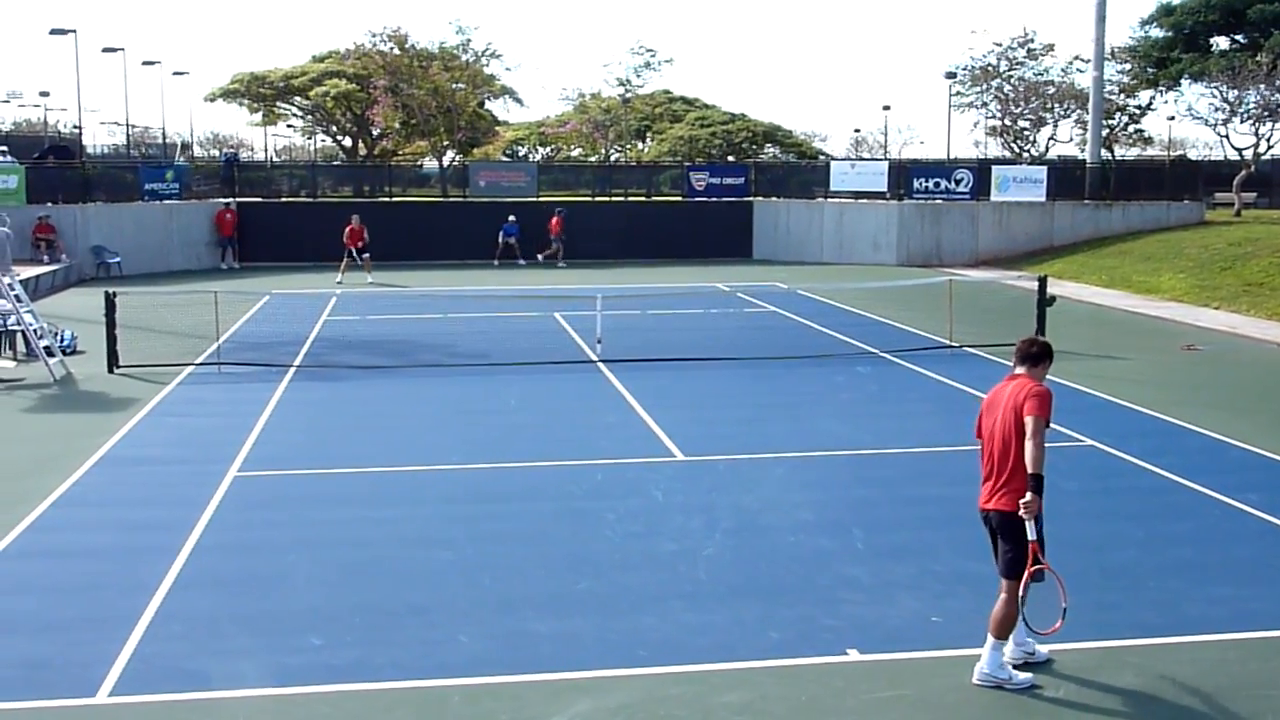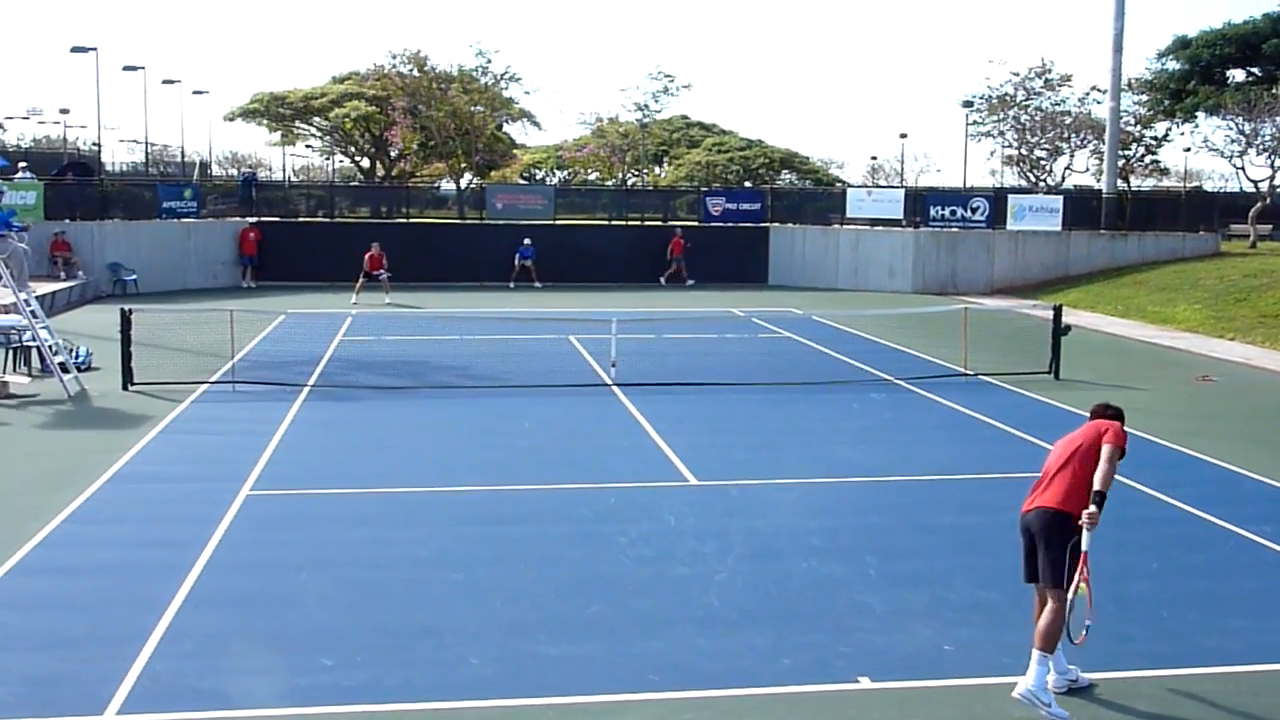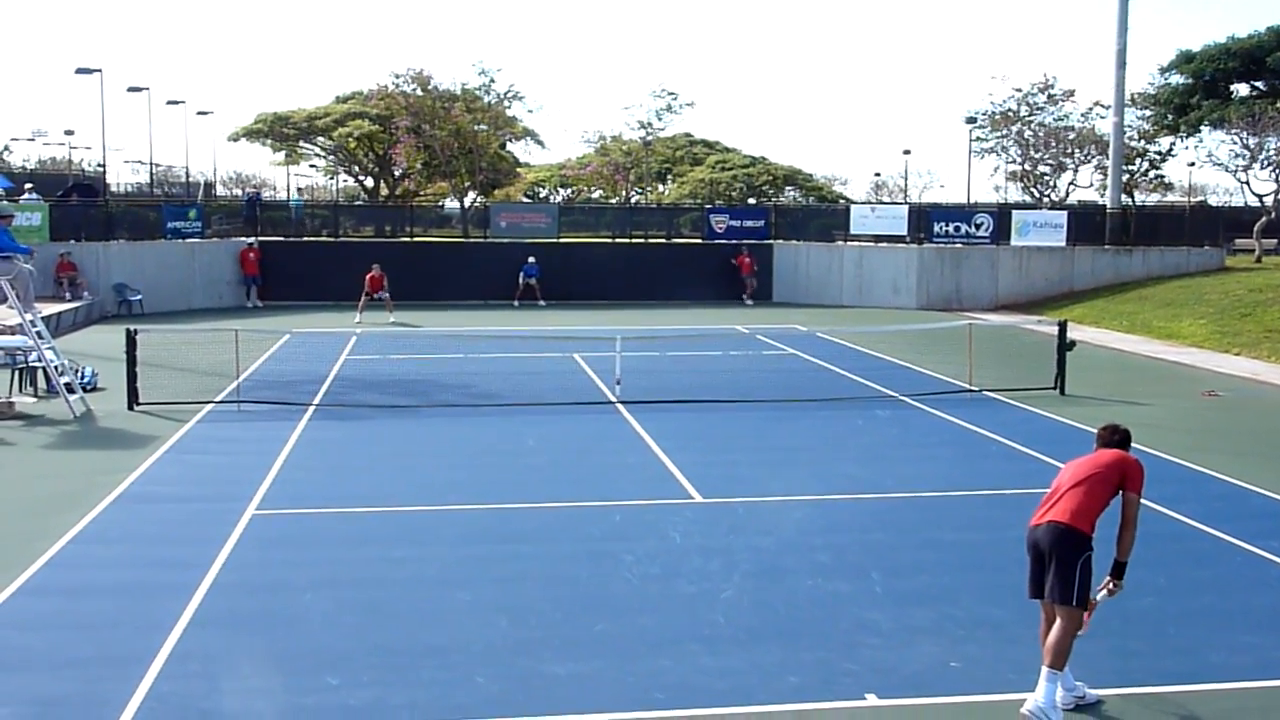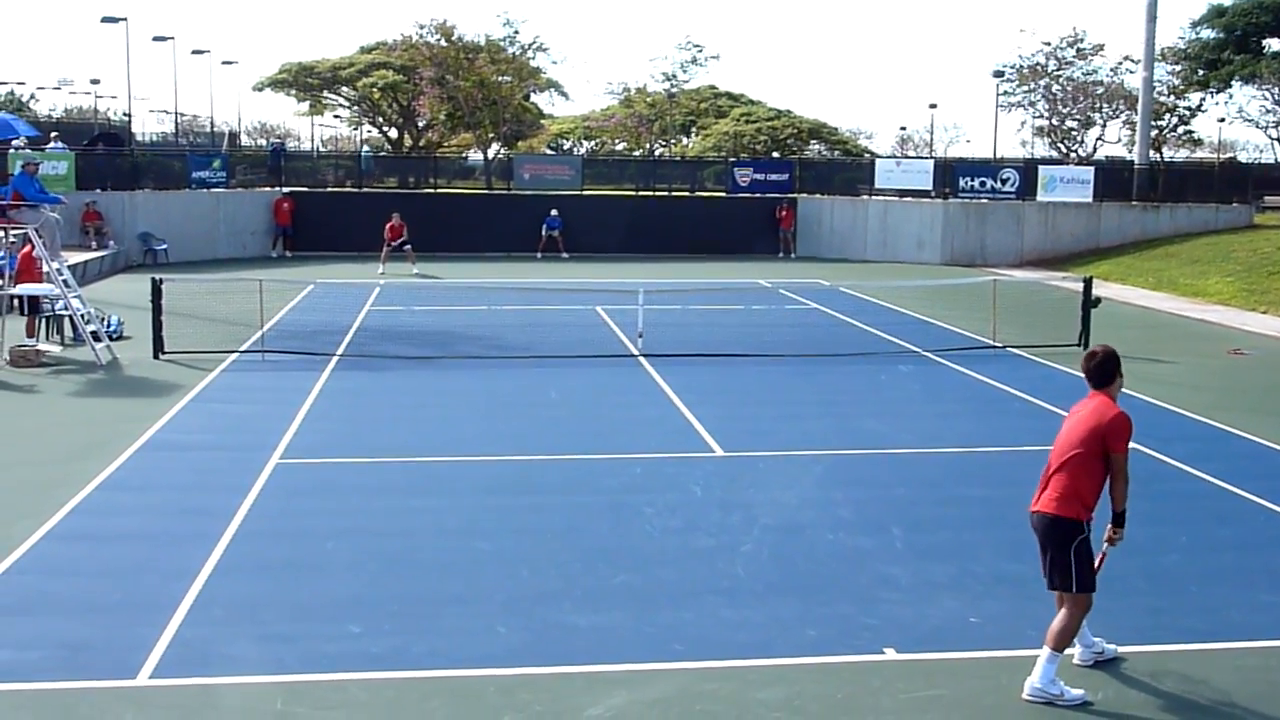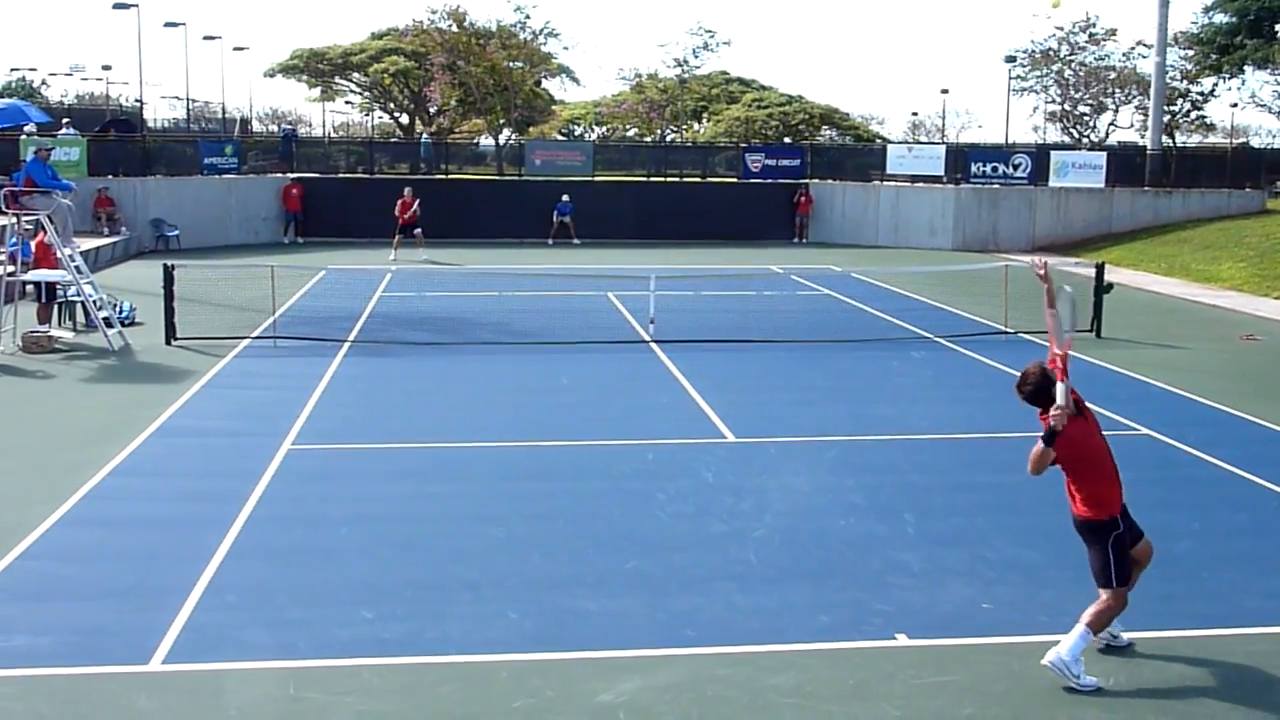
dt=1s
person 1, frame 1
left shoulder: (992, 394)
right shoulder: (1036, 392)
right elbow: (1033, 439)
right wrist: (1035, 486)
left hip: (990, 502)
right hip: (1017, 504)
left knee: (1014, 579)
right knee: (1014, 587)
left ankle: (1016, 646)
right ankle: (989, 666)
person 1, frame 2
left shoulder: (1069, 438)
right shoulder: (1114, 430)
right elbow: (1105, 464)
left wrist: (1070, 553)
right wrist: (1097, 503)
left hip: (1030, 513)
right hip: (1058, 516)
left knee: (1045, 597)
right knee: (1059, 602)
left ankle: (1059, 672)
right ankle: (1034, 682)
person 1, frame 3
left shoulder: (1077, 463)
right shoulder: (1131, 464)
right elbow: (1129, 524)
right wrist: (1118, 572)
left hip: (1037, 529)
right hip: (1068, 532)
left knee: (1052, 615)
right knee: (1069, 619)
left ankle: (1066, 690)
person 1, frame 4
left shoulder: (1082, 409)
right shoulder: (1116, 418)
right elbow: (1119, 477)
left wrist: (1106, 515)
right wrist: (1117, 521)
left hip: (1043, 509)
right hip: (1065, 516)
left knee: (1069, 591)
right knee: (1077, 601)
left ankle: (1087, 647)
right ankle: (1040, 681)
person 1, frame 5
left shoulder: (1063, 407)
right shoulder: (1060, 427)
left elbow: (1057, 352)
right elbow: (1035, 466)
left wrist: (1047, 286)
right wrist: (1051, 433)
left hip: (1109, 509)
right hip: (1101, 518)
left knee: (1142, 553)
right knee: (1113, 594)
left ankle: (1104, 631)
right ankle: (1066, 653)
